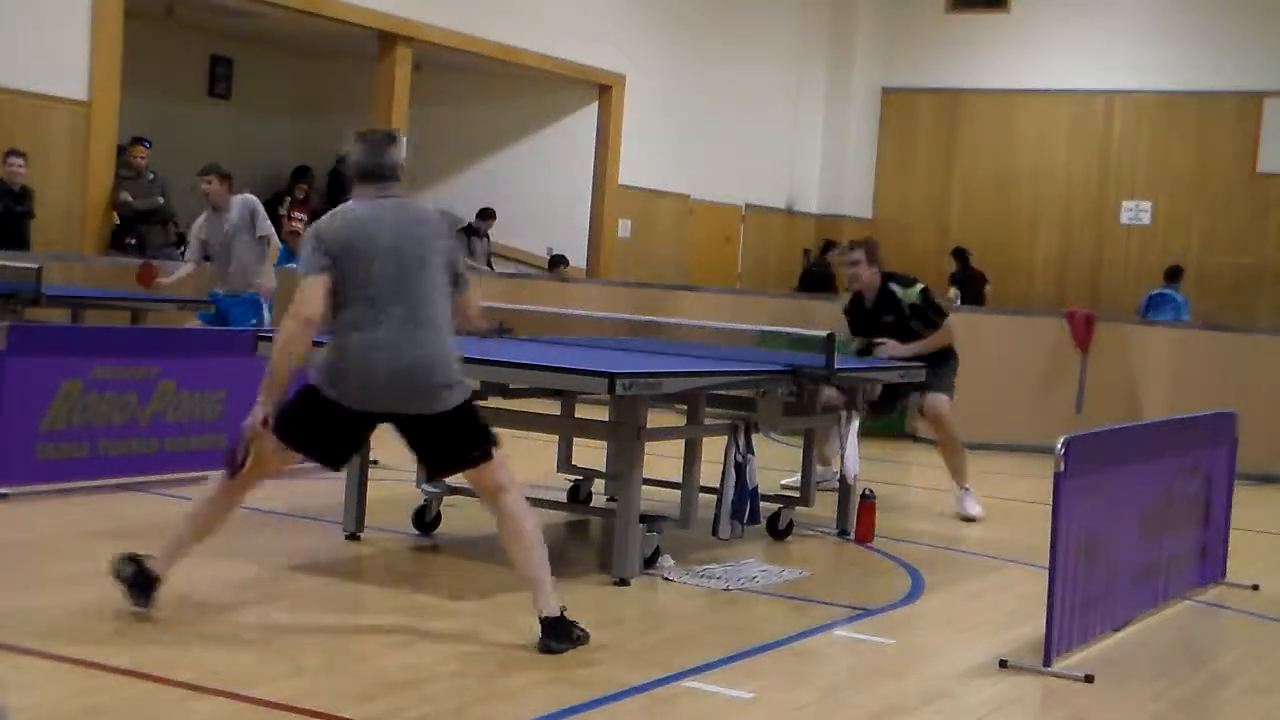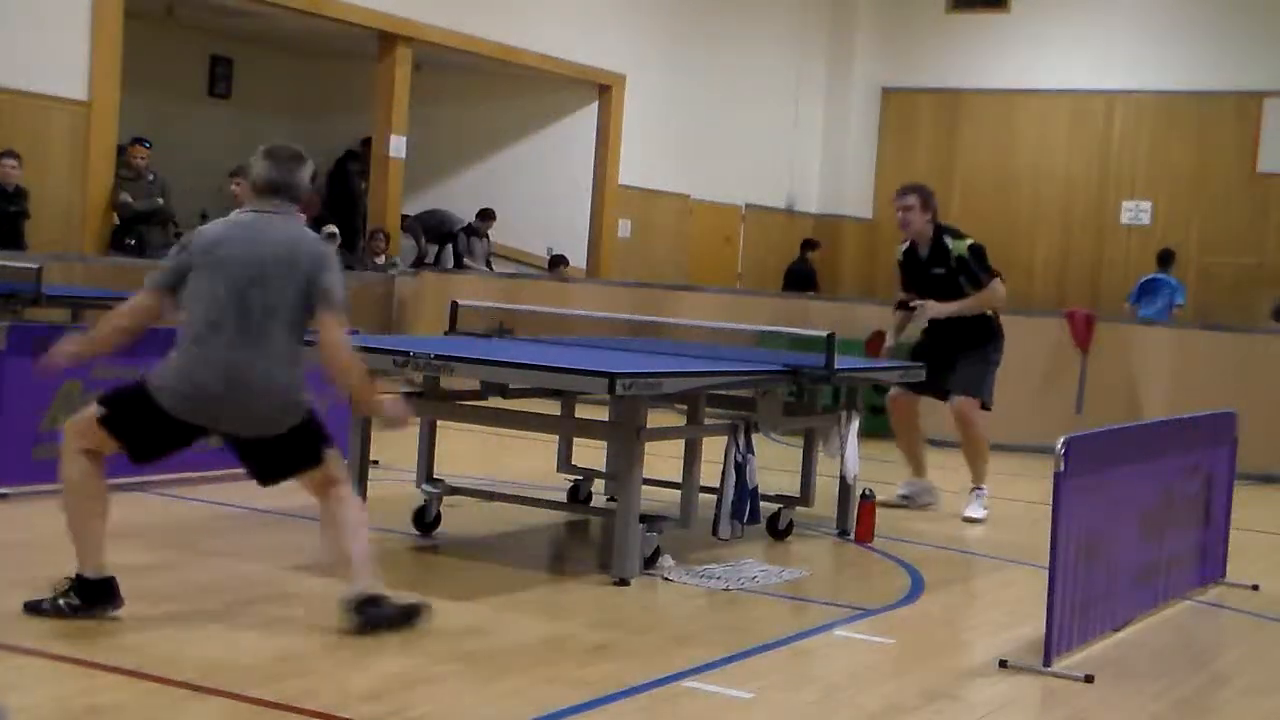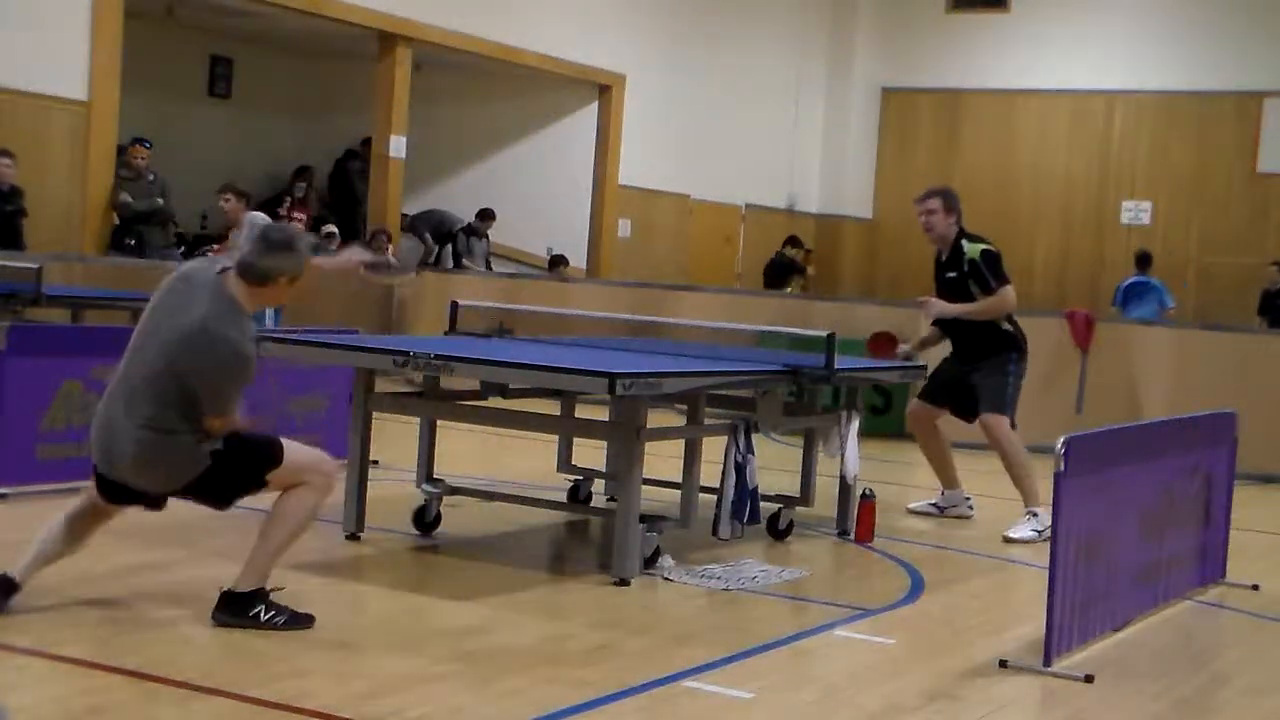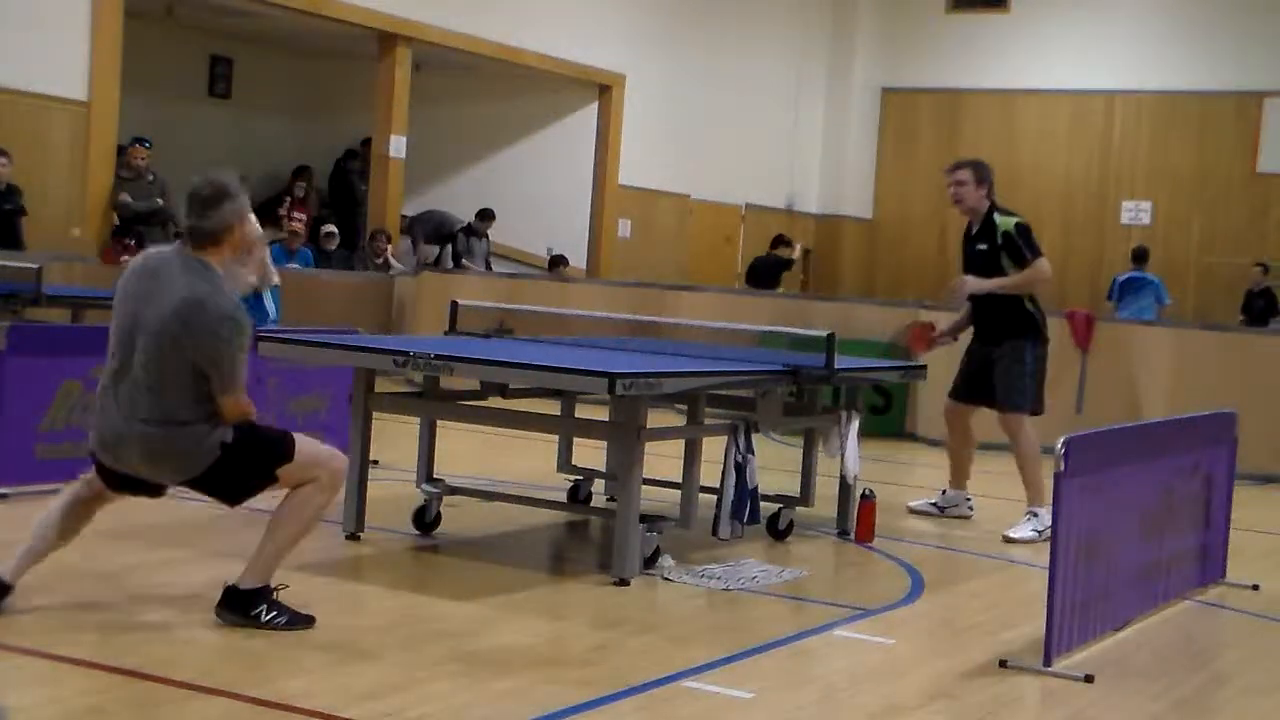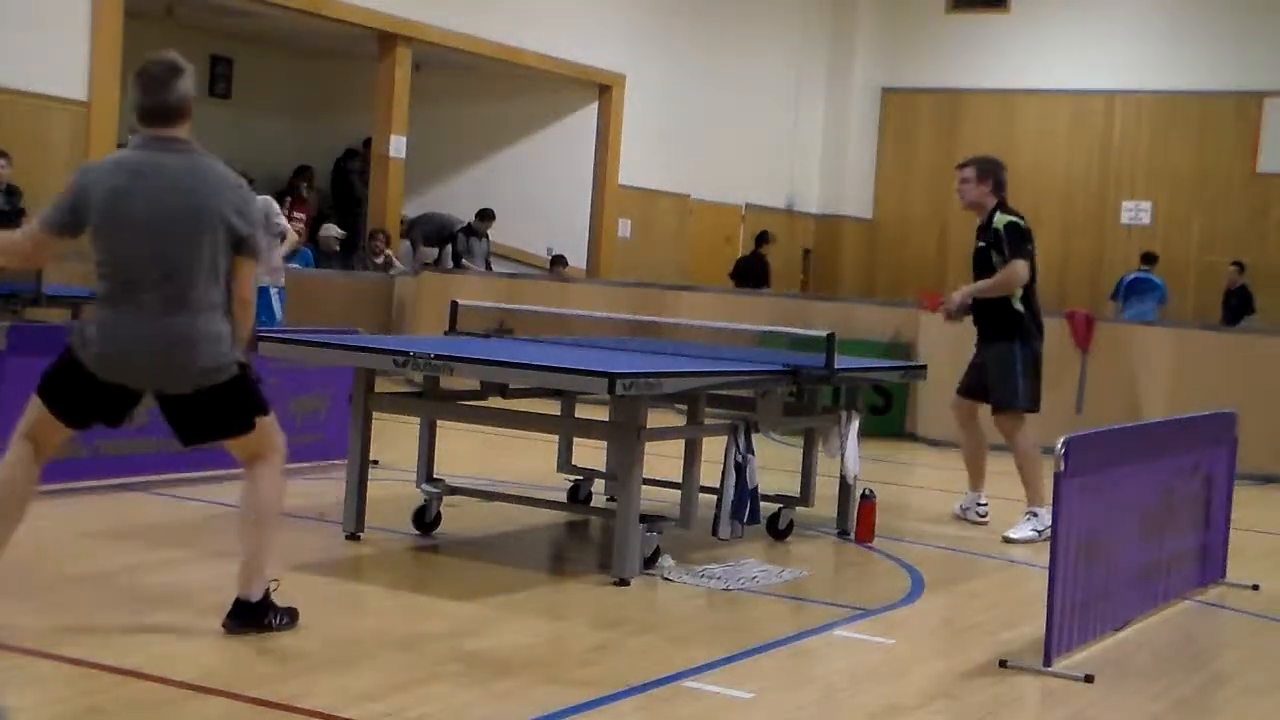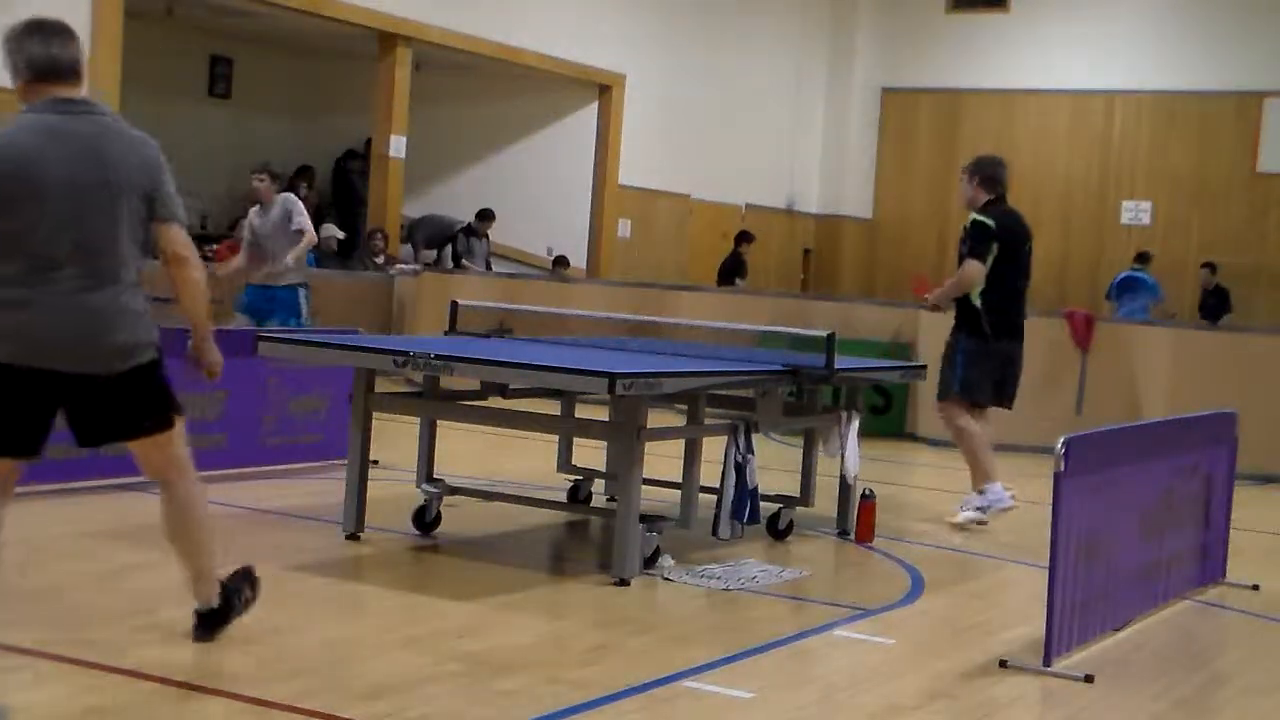
dt=0.3s
person 1, frame 1
left shoulder: (328, 228)
right shoulder: (436, 226)
left elbow: (305, 315)
right elbow: (469, 315)
left wrist: (266, 400)
left hip: (350, 379)
right hip: (433, 382)
left knee: (252, 464)
right knee: (503, 490)
left ankle: (151, 575)
right ankle: (552, 620)
person 1, frame 2
left shoulder: (205, 237)
right shoulder: (316, 253)
left elbow: (135, 314)
right elbow: (334, 350)
left wrist: (83, 345)
right wrist: (372, 401)
left hip: (187, 388)
right hip: (270, 404)
left knee: (80, 441)
right knee: (334, 486)
left ankle: (92, 584)
right ankle: (368, 597)
person 1, frame 3
left shoulder: (198, 271)
right shoulder: (233, 345)
left elbow: (247, 256)
right elbow: (221, 425)
right wrist: (238, 418)
left hip: (113, 441)
right hip: (171, 458)
left knee: (98, 506)
right knee: (319, 472)
right ankle: (244, 598)
person 1, frame 4
left shoulder: (147, 263)
right shoulder: (224, 313)
right elbow: (233, 407)
left wrist: (238, 269)
right wrist: (251, 418)
left hip: (120, 436)
right hip: (186, 446)
left knee: (90, 492)
right knee: (328, 469)
right ankle: (248, 594)
person 1, frame 5
left shoulder: (99, 176)
right shoulder: (230, 188)
right elbow: (243, 293)
right wrist: (232, 352)
left hip: (105, 348)
right hip: (195, 355)
right knee: (266, 454)
right ankle: (252, 600)
person 1, frame 6
right shoulder: (137, 151)
right elbow: (180, 257)
right wrist: (204, 337)
right hip: (116, 342)
right knee: (172, 472)
right ankle: (211, 598)
person 2, frame 1
left shoulder: (908, 291)
right shoulder: (854, 306)
left elbow: (948, 333)
right elbow: (863, 348)
left wrist: (905, 350)
left hip: (932, 361)
left knee: (937, 410)
right knee: (832, 402)
left ankle: (964, 492)
right ankle: (826, 471)
person 2, frame 2
left shoulder: (960, 247)
right shoulder: (906, 254)
left elbow: (997, 294)
left wrist: (945, 308)
right wrist: (894, 334)
left hip: (978, 339)
right hip: (938, 339)
left knee: (963, 408)
right knee: (897, 400)
left ankle: (979, 490)
right ankle: (919, 483)
person 2, frame 3
left shoulder: (978, 253)
right shoulder: (941, 261)
left elbow: (1007, 302)
left wrist: (953, 309)
right wrist: (916, 346)
left hip: (1001, 353)
right hip: (964, 355)
left knee: (994, 425)
right knee: (917, 414)
left ankle: (1037, 515)
right ankle: (954, 496)
person 2, frame 4
left shoulder: (1008, 226)
right shoulder: (971, 234)
left elbow: (1042, 273)
left wrist: (986, 283)
right wrist: (955, 328)
left hip: (1019, 338)
right hip: (986, 340)
left knee: (1014, 419)
right knee: (955, 412)
left ankle: (1040, 515)
right ankle: (956, 497)
person 2, frame 5
left shoulder: (1007, 223)
right shoulder: (988, 227)
left elbow: (1017, 277)
left wrist: (968, 293)
right wrist: (966, 306)
left hip: (1014, 338)
right hip: (993, 338)
left knee: (1010, 420)
right knee: (964, 408)
left ankle: (1040, 514)
right ankle: (976, 500)
person 2, frame 6
left shoulder: (982, 221)
right shoulder: (1017, 224)
left elbow: (971, 276)
left wrist: (939, 297)
right wrist: (955, 295)
left hip: (978, 330)
right hip: (1009, 332)
left knee: (954, 409)
right knee: (977, 411)
left ankle: (993, 489)
right ankle: (979, 496)
